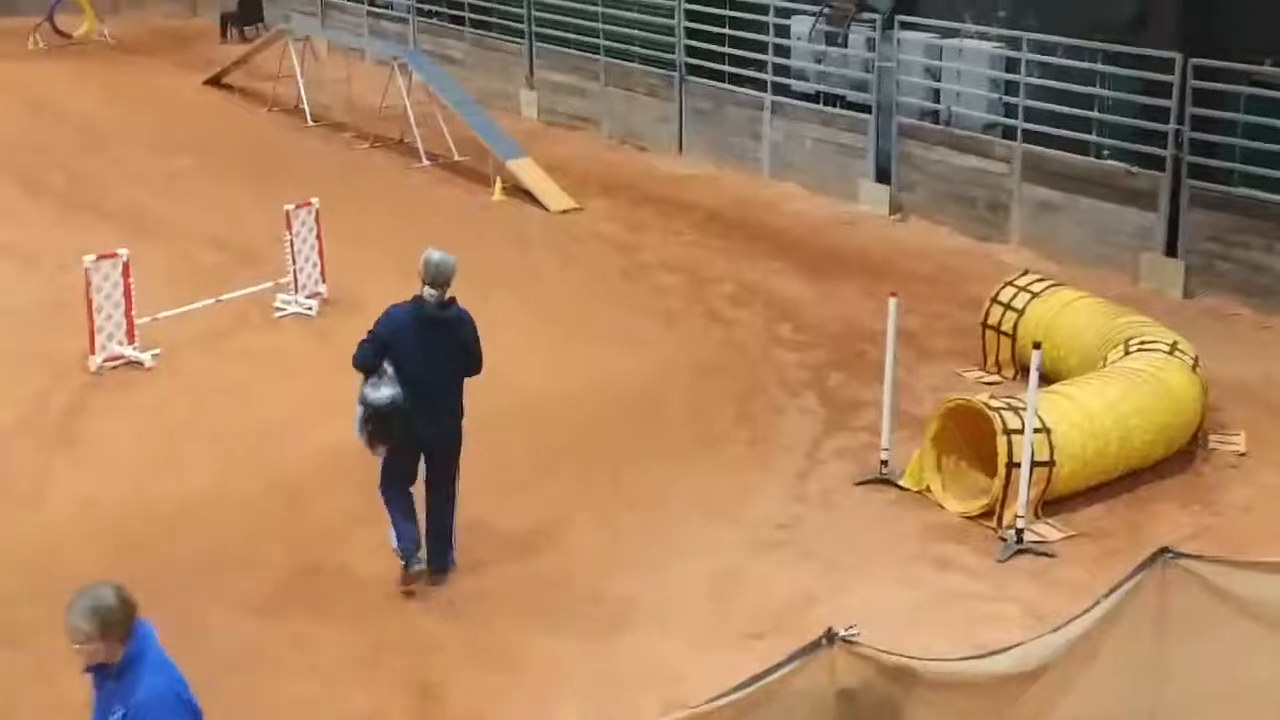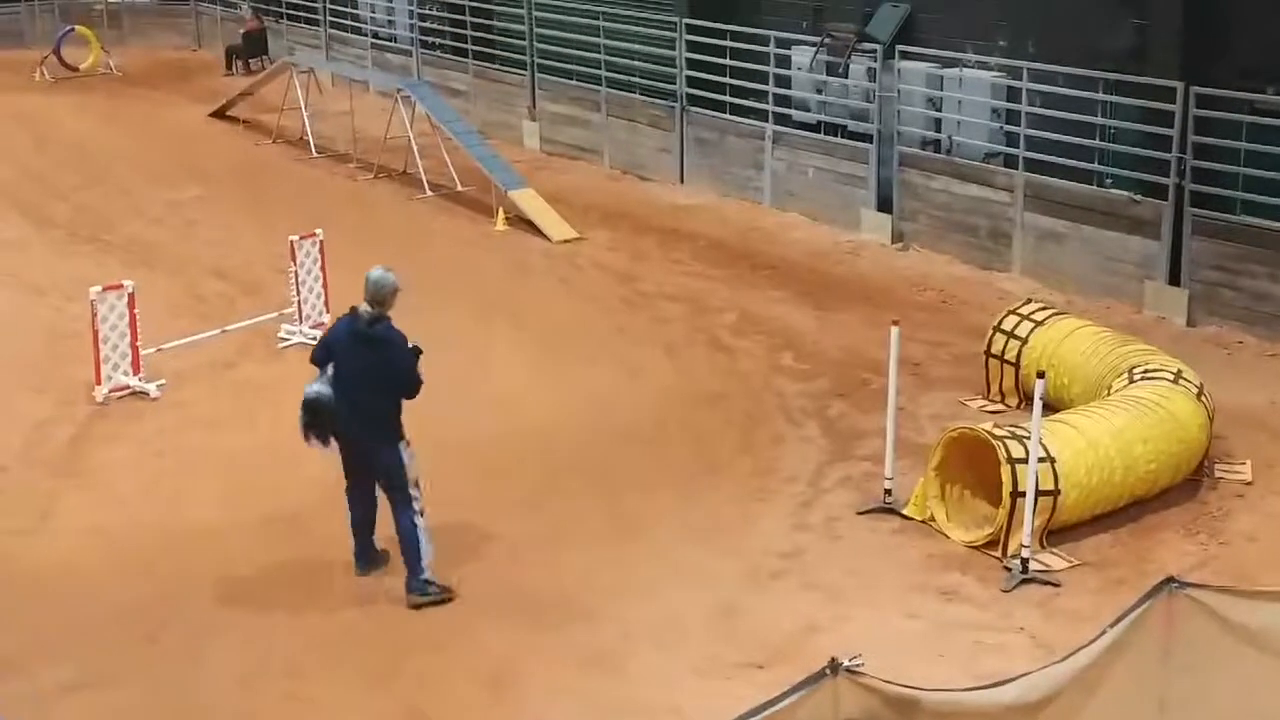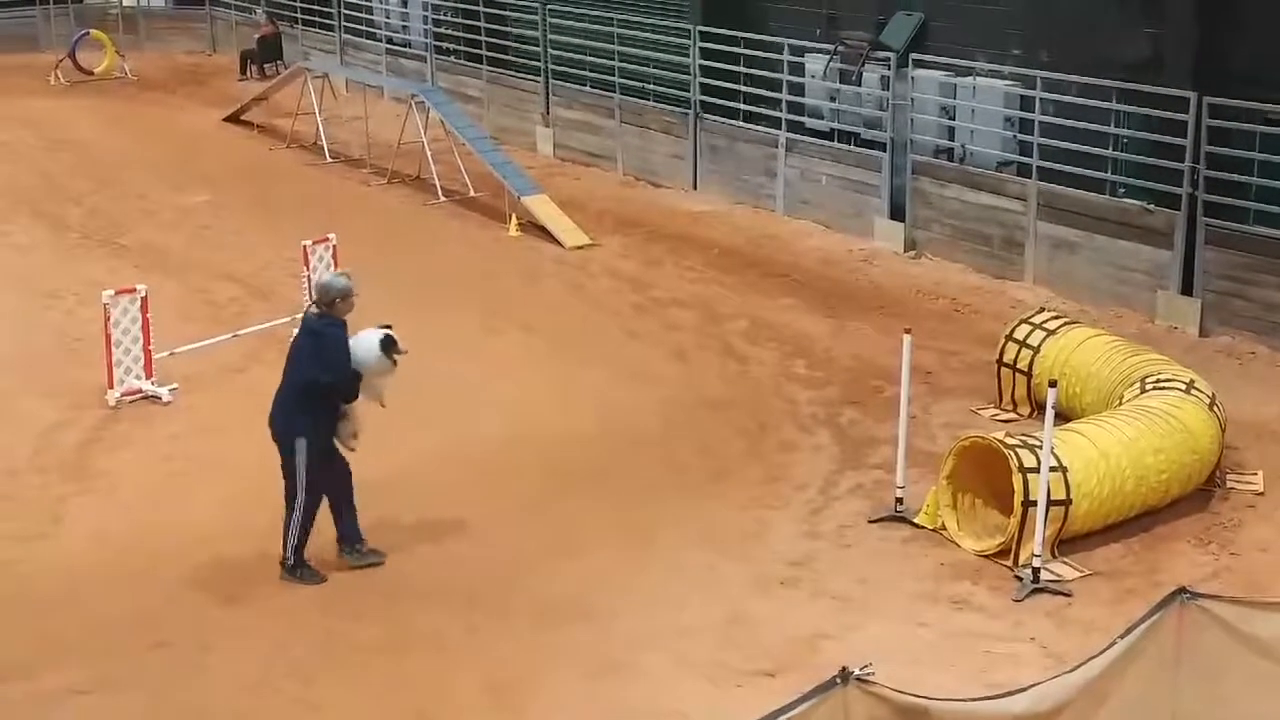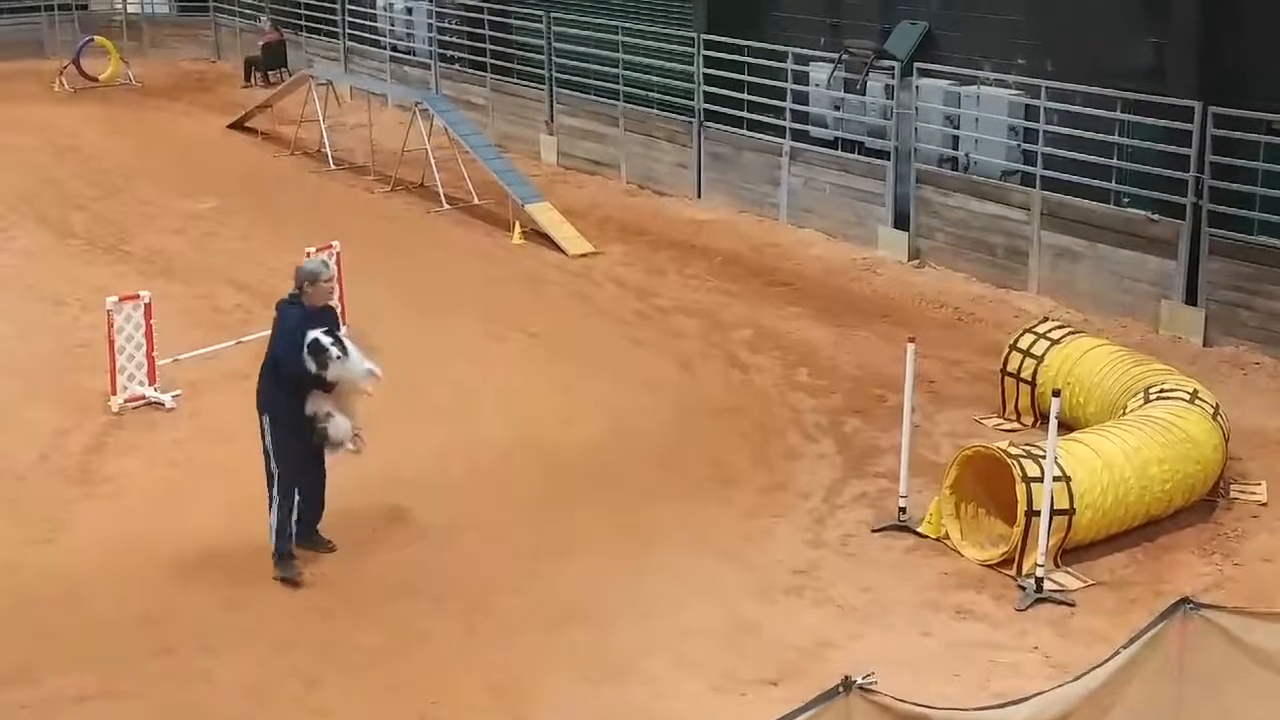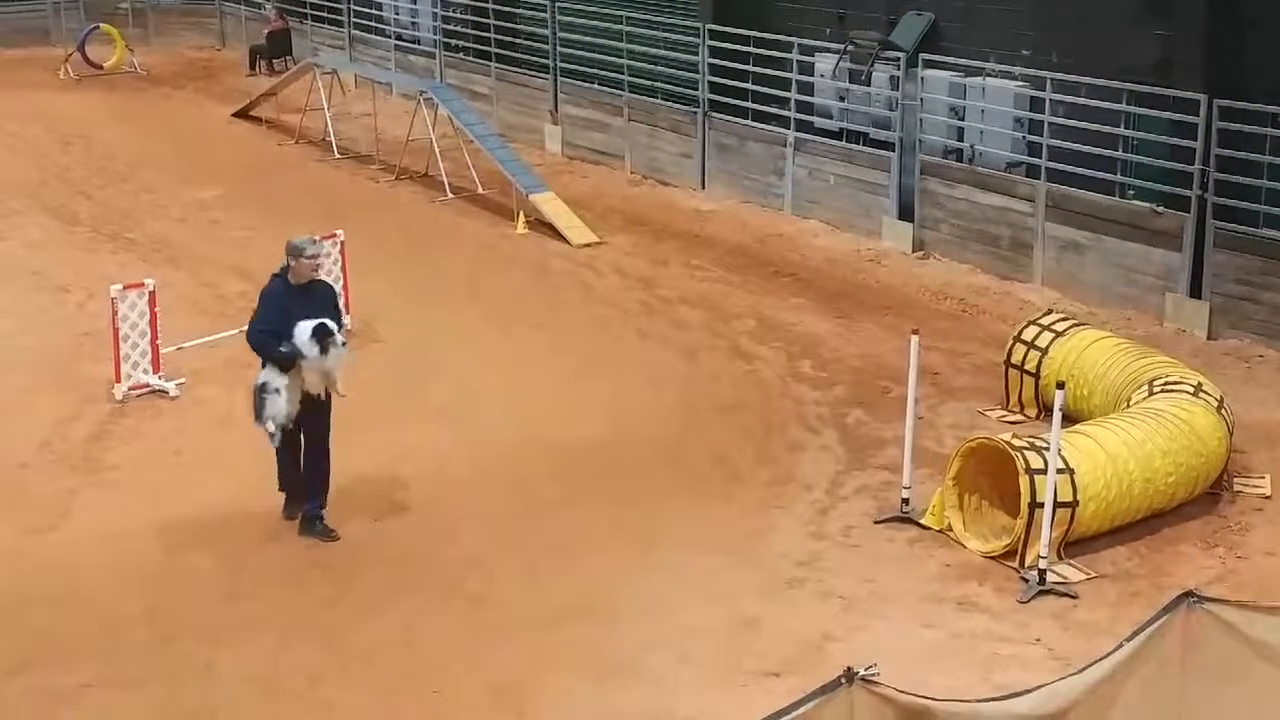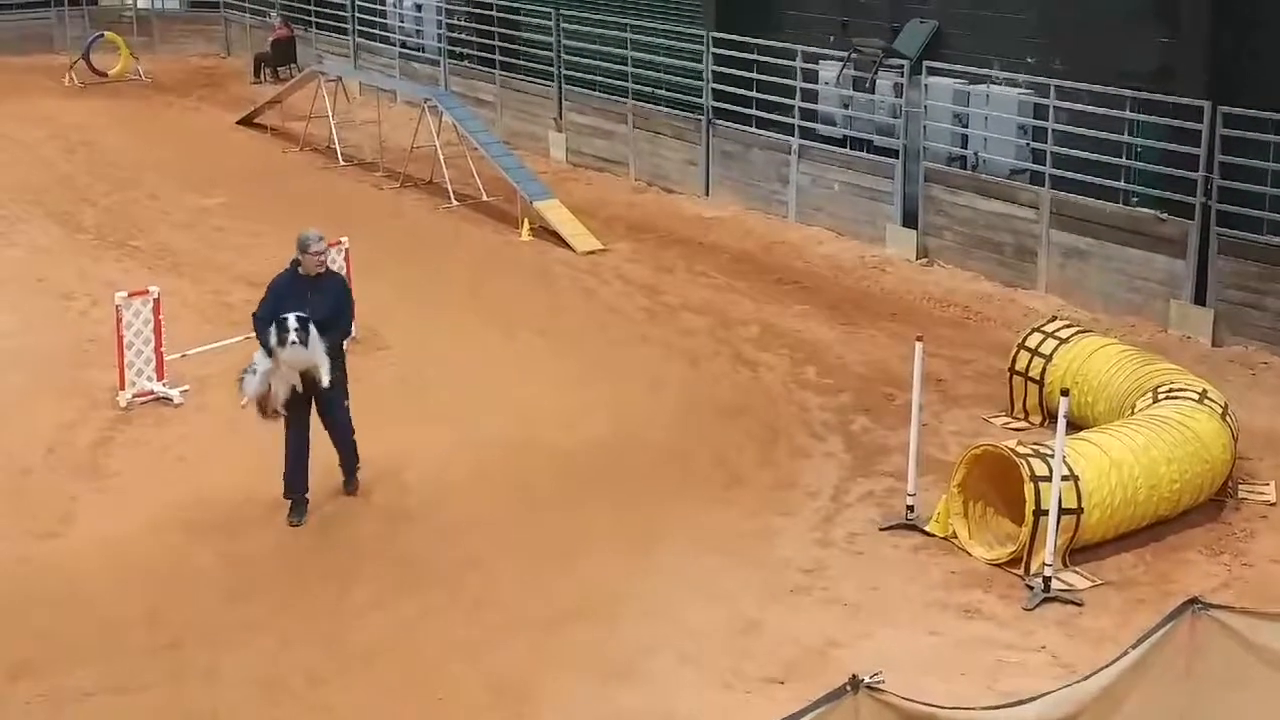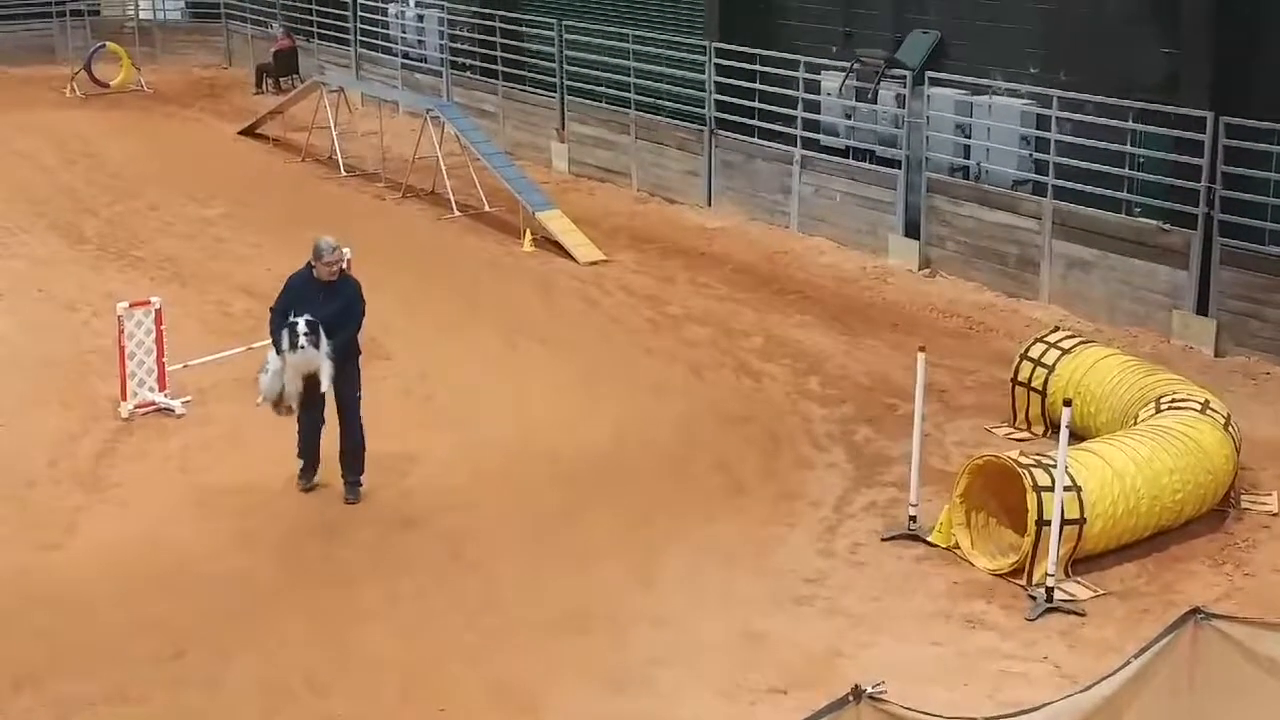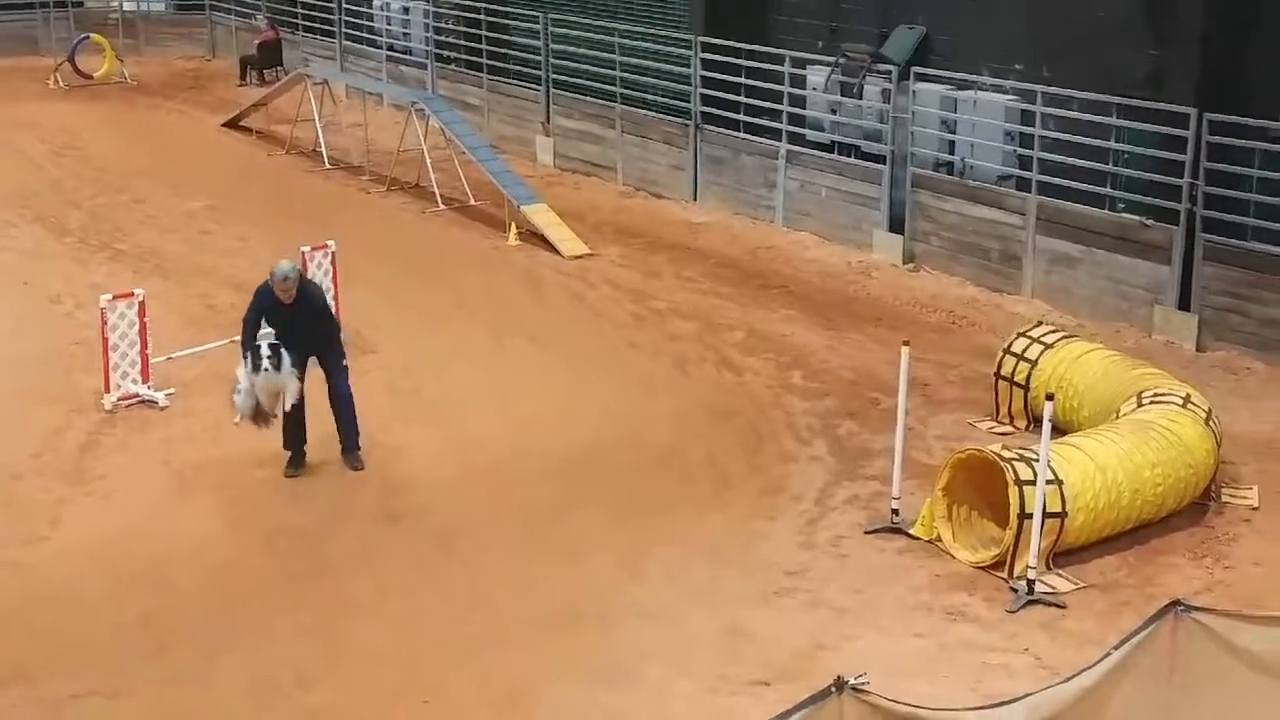
dt=0.5s
person 1, frame 1
left shoulder: (396, 317)
right shoulder: (462, 321)
left elbow: (363, 361)
right elbow: (473, 367)
left wrist: (388, 368)
left hip: (405, 422)
right hip: (447, 422)
left knee: (395, 486)
right knee: (442, 491)
left ankle: (411, 557)
right ankle: (438, 564)
person 1, frame 2
left shoulder: (343, 326)
right shoulder: (393, 340)
left elbow: (319, 358)
right elbow: (410, 389)
right wrist: (411, 364)
left hip: (346, 428)
right hip: (383, 435)
left knee: (359, 493)
right knee: (407, 502)
left ankle: (365, 557)
right ankle: (421, 583)
person 1, frame 3
left shoulder: (317, 325)
right shoulder: (332, 339)
right elbow: (345, 391)
left wrist: (351, 375)
right wrist: (359, 377)
left hip: (305, 419)
right hip: (297, 425)
left knee: (338, 478)
right knee: (305, 494)
left ankle: (351, 545)
right ankle: (292, 563)
person 1, frame 4
left shoulder: (329, 315)
right shoulder: (290, 318)
right elbow: (292, 368)
left wrist: (333, 377)
right wrist: (327, 382)
left hip: (309, 406)
right hip: (279, 408)
left knee: (314, 472)
right knee: (285, 480)
left ankle: (307, 531)
right ankle: (283, 557)
person 1, frame 5
left shoulder: (325, 292)
right shoulder: (274, 292)
right elbow: (256, 337)
right wrist: (288, 359)
left knee: (317, 446)
right knee: (285, 443)
left ankle: (312, 516)
right ankle: (291, 496)
person 1, frame 6
left shoulder: (337, 284)
right shoulder: (282, 284)
left elbow: (344, 326)
right elbow: (260, 319)
left wrist: (321, 348)
right wrist: (272, 349)
left hip: (329, 366)
left knee: (339, 424)
right knee: (296, 433)
left ankle: (349, 472)
right ankle: (297, 500)
person 1, frame 7
left shoulder: (350, 286)
right shoulder: (297, 282)
left elbow: (353, 327)
right elbow: (278, 315)
left wrist: (329, 349)
right wrist: (282, 347)
left hip: (343, 359)
left knee: (350, 417)
right knee: (309, 414)
left ankle: (352, 479)
right ankle: (309, 465)
person 1, frame 8
left shoulder: (314, 295)
right shoulder: (263, 293)
left elbow: (316, 336)
right elbow: (250, 326)
left wrist: (293, 364)
left hip: (324, 341)
right hip: (290, 343)
left knee: (339, 388)
left ankle: (350, 448)
right ankle: (296, 454)
